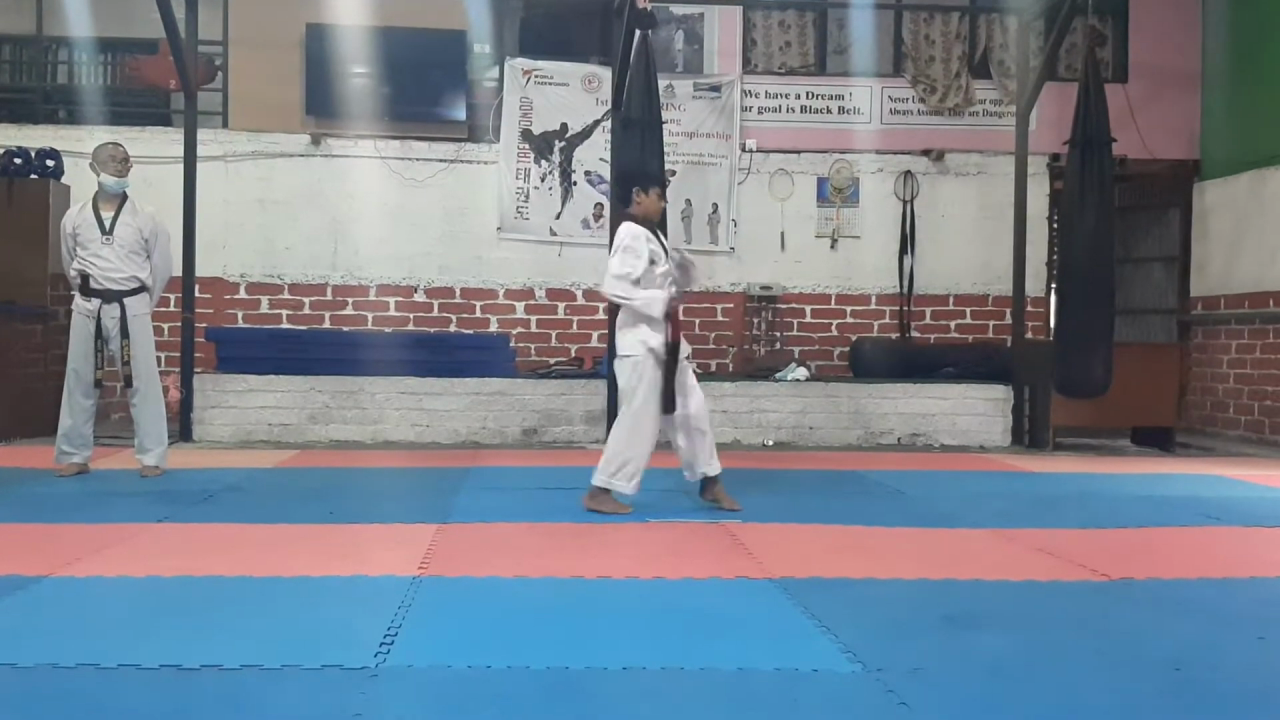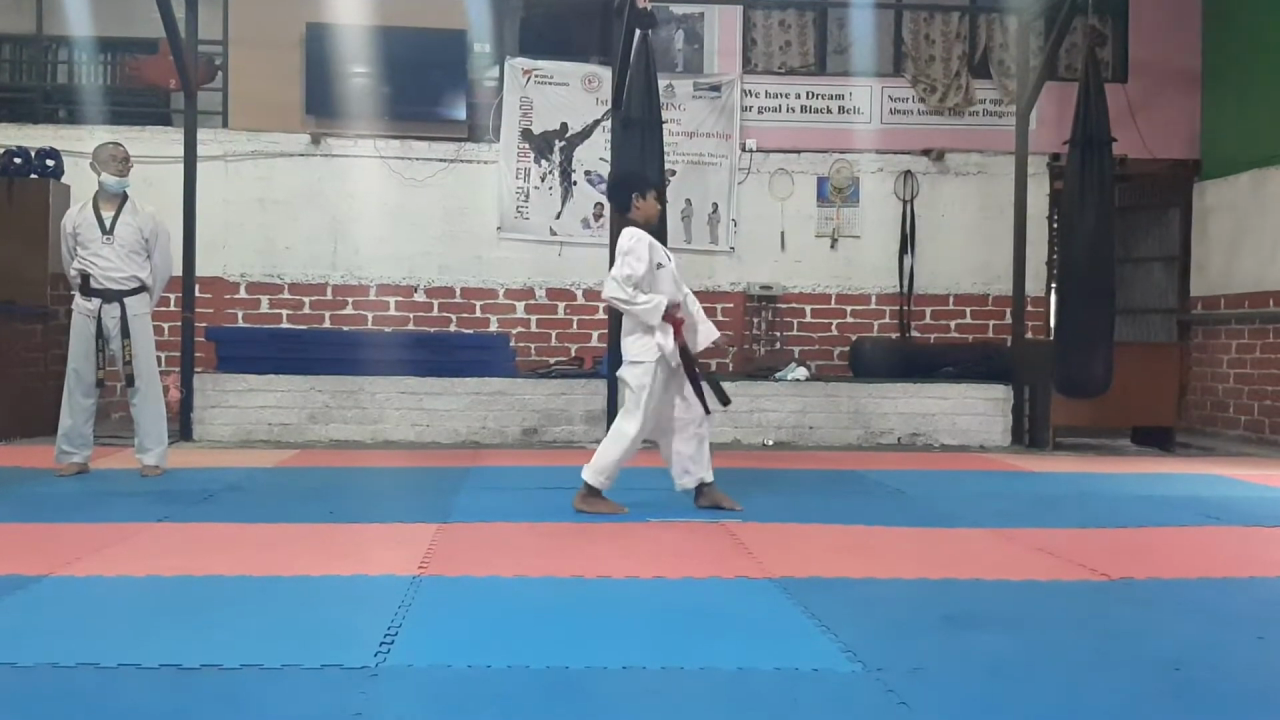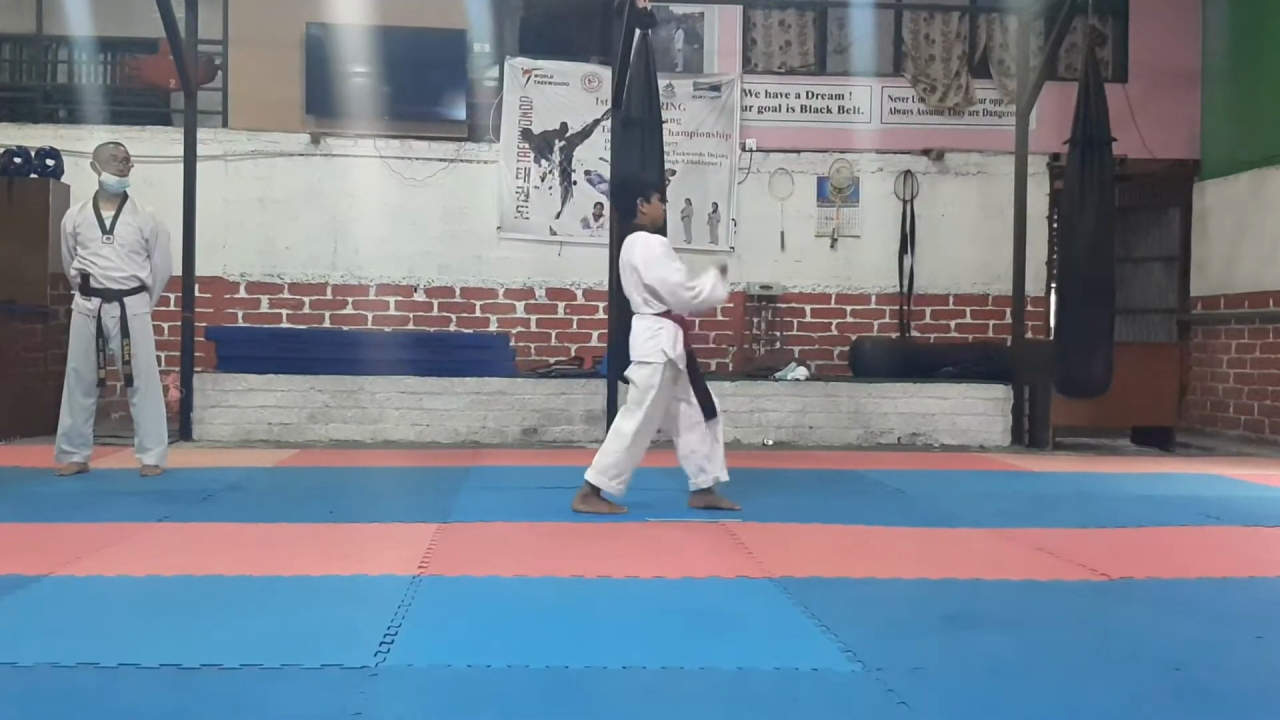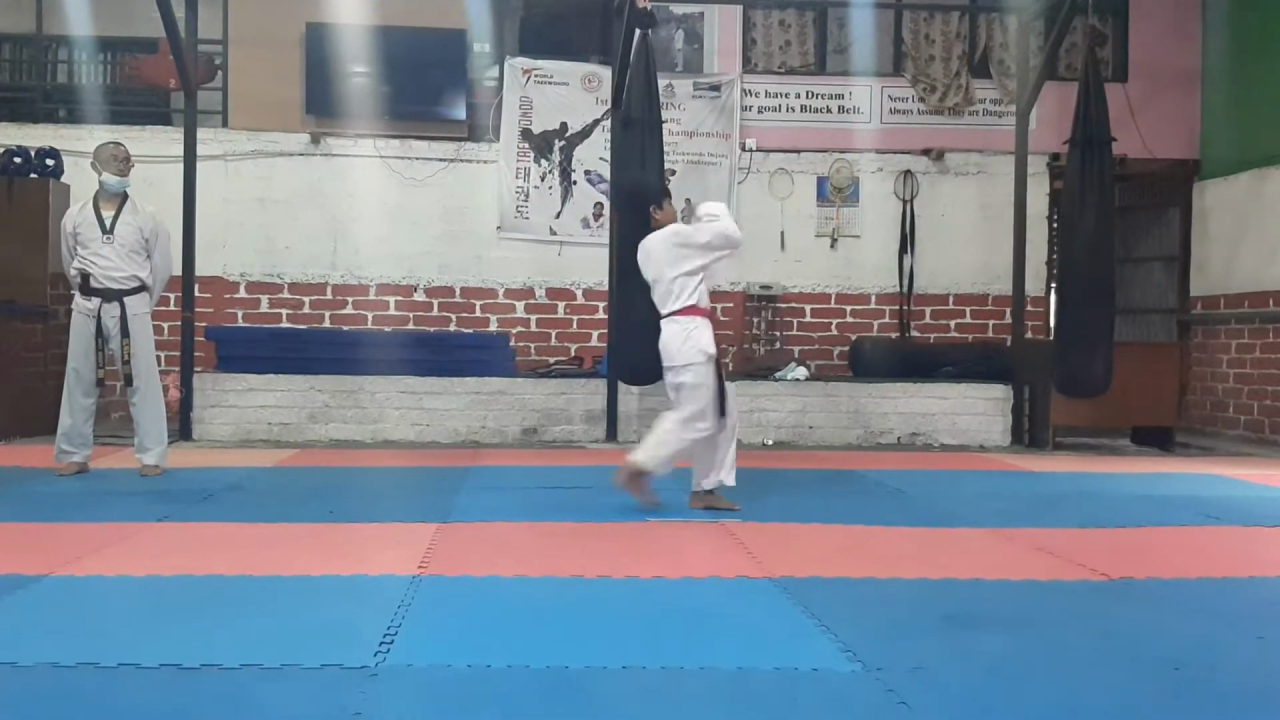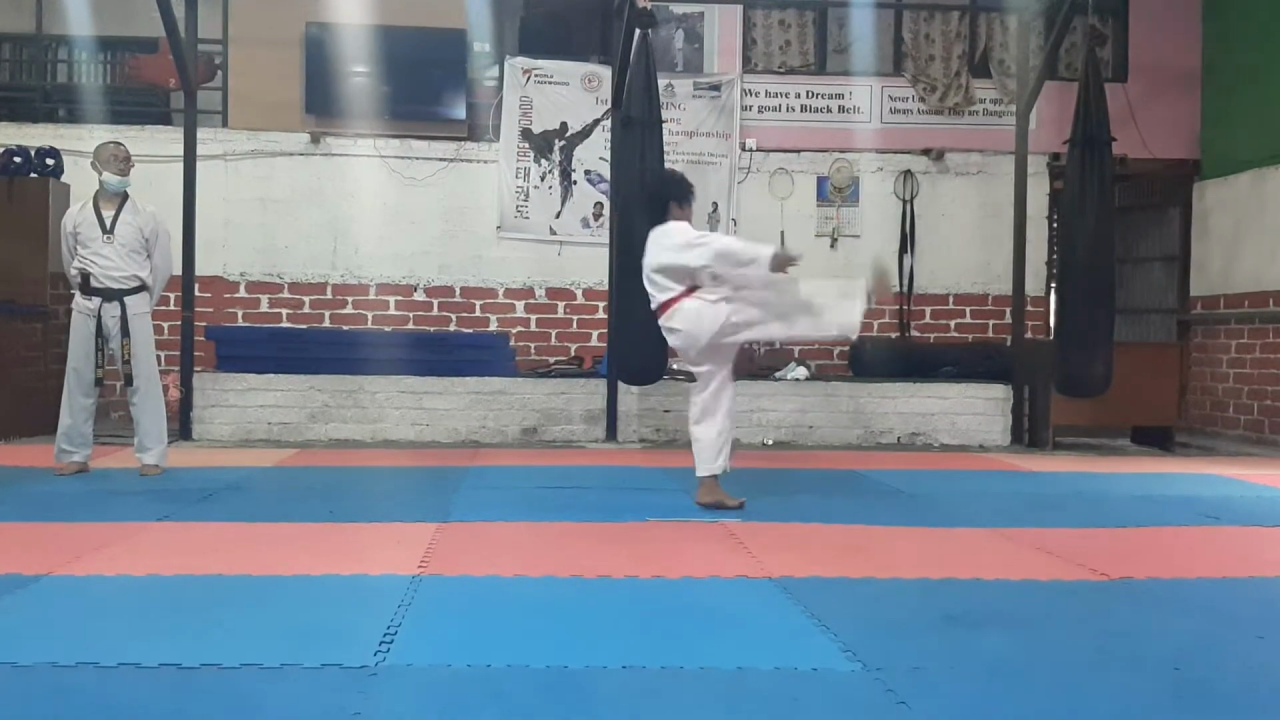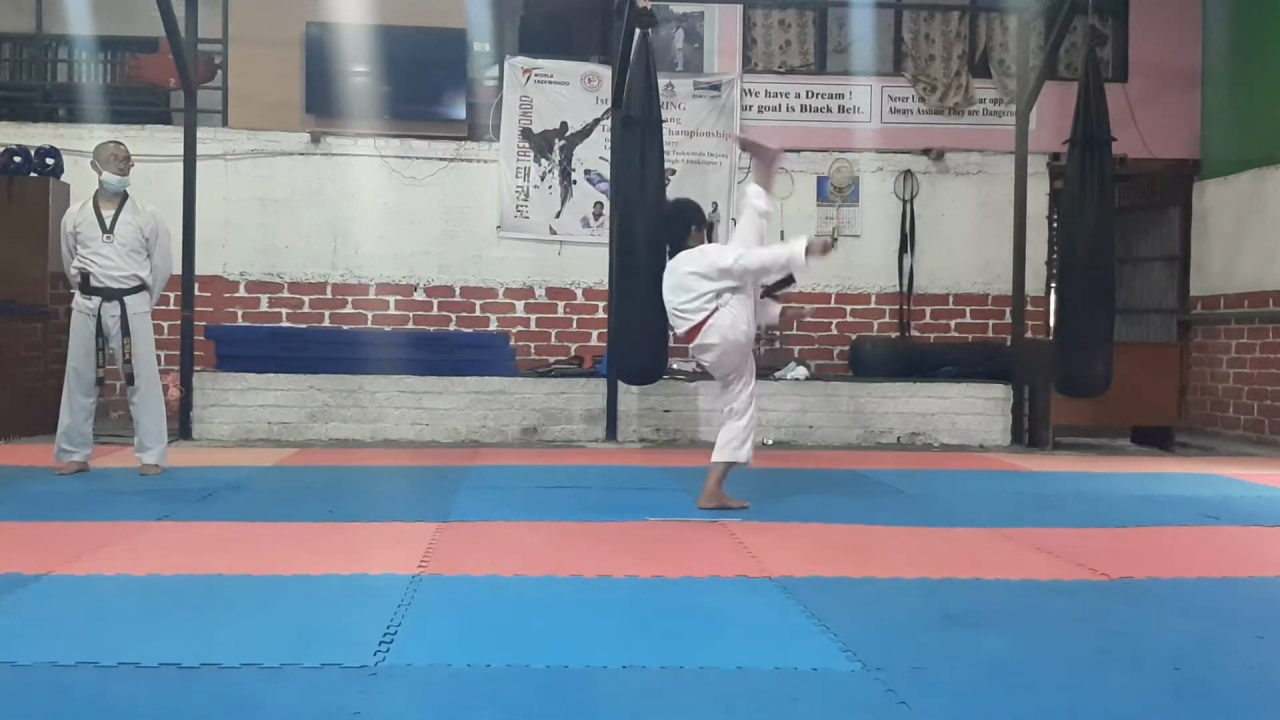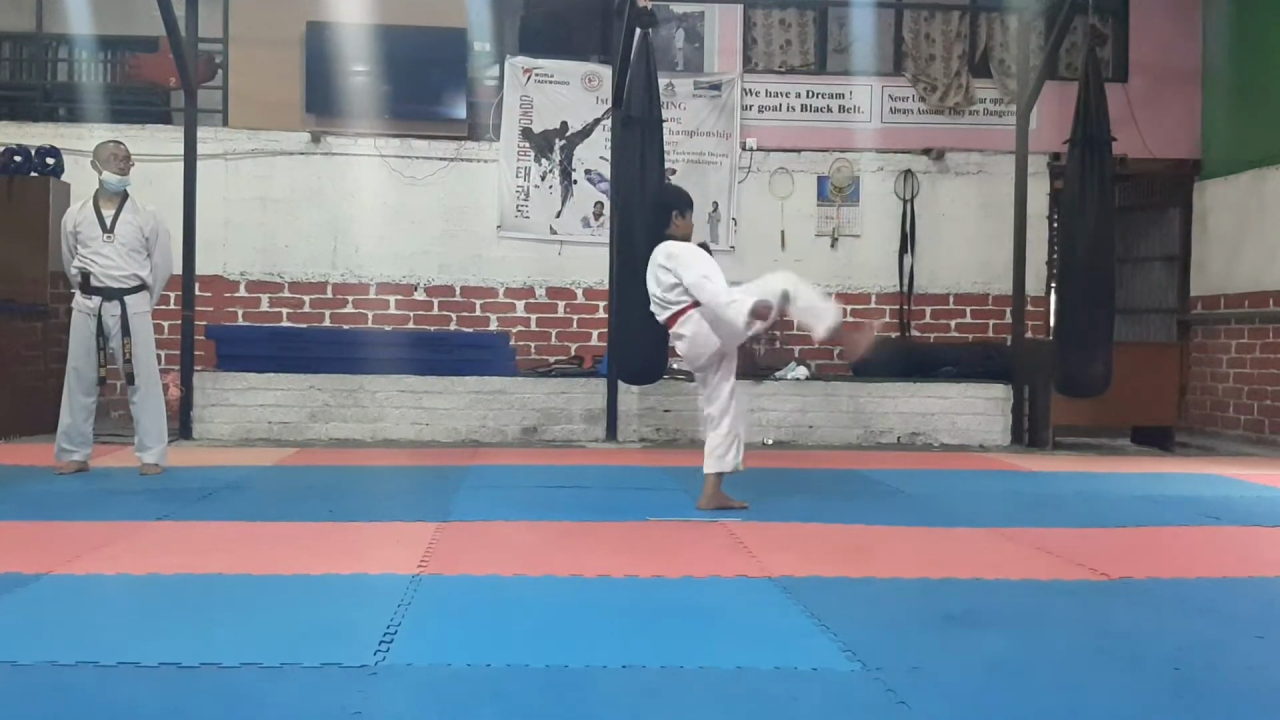
dt=0.2s
person 1, frame 1
left shoulder: (651, 236)
right shoulder: (632, 235)
left elbow: (679, 280)
right elbow: (616, 289)
left wrist: (683, 270)
right wrist: (662, 301)
left hip: (663, 335)
right hip: (641, 336)
left knee: (691, 411)
right knee: (640, 417)
left ankle: (709, 484)
right ankle: (601, 490)
person 1, frame 2
left shoulder: (646, 242)
right shoulder: (636, 241)
left elbow: (678, 294)
right elbow: (615, 291)
left wrist: (704, 332)
right wrist: (660, 308)
left hip: (661, 343)
right hip: (648, 343)
left knee: (688, 415)
right knee: (636, 420)
left ankle: (703, 488)
right ankle: (588, 492)
person 1, frame 3
left shoulder: (635, 245)
right shoulder: (653, 245)
right elbow: (685, 294)
left wrist: (707, 283)
right wrist: (715, 279)
left hip: (665, 342)
right hip: (659, 342)
left knee: (701, 412)
right knee: (638, 420)
left ankle: (704, 489)
right ankle: (588, 493)
person 1, frame 4
left shoulder: (647, 249)
right shoulder: (677, 236)
right elbow: (729, 237)
left wrist: (702, 219)
right wrist: (713, 210)
left hip: (677, 333)
right hip: (690, 337)
left knee: (719, 415)
right knee: (695, 419)
left ankle: (705, 490)
right ankle: (636, 468)
person 1, frame 5
left shoulder: (657, 241)
right shoulder: (676, 234)
right elbow: (718, 251)
right wrist: (769, 257)
left hip: (685, 333)
right hip: (707, 314)
left knee: (709, 407)
right knee: (791, 306)
left ankle: (709, 486)
right ankle: (856, 305)
person 1, frame 6
left shoulder: (674, 273)
right shoulder: (701, 258)
right elbow: (752, 261)
left wrist: (775, 312)
right wrist: (804, 248)
left hip: (715, 348)
right hip: (732, 327)
left knee: (738, 411)
left ankle: (713, 490)
person 1, frame 7
left shoulder: (657, 260)
right shoulder: (678, 252)
right elbow: (708, 289)
right wrist: (750, 307)
left hip: (693, 345)
right hip: (714, 327)
left knee: (720, 414)
right knee: (780, 287)
left ankle: (712, 492)
right ankle: (837, 331)
person 2, frame 1
left shoulder: (145, 218)
right shoulder: (75, 217)
left elbow: (161, 266)
right elbow: (71, 265)
left wrist: (142, 302)
right wrist: (91, 297)
left hip: (131, 309)
right hip: (88, 309)
left knee: (143, 382)
right knee: (80, 382)
left ankle: (152, 457)
right ankle: (75, 455)
person 2, frame 2
left shoulder: (145, 217)
right shoulder: (75, 217)
left elbow: (162, 266)
right elbow: (71, 264)
left wrist: (141, 302)
right wrist: (91, 297)
left hip: (131, 309)
right hip: (88, 309)
left knee: (143, 382)
right knee: (80, 382)
left ankle: (152, 457)
right ankle: (74, 455)
person 2, frame 3
left shoulder: (145, 217)
right shoulder: (75, 217)
left elbow: (162, 266)
right elbow: (71, 264)
left wrist: (141, 302)
right wrist: (91, 296)
left hip: (131, 308)
right hip: (88, 308)
left knee: (143, 382)
right knee: (80, 382)
left ankle: (152, 456)
right ankle: (74, 454)
person 2, frame 4
left shoulder: (146, 217)
right shoulder: (75, 216)
left elbow: (162, 266)
right elbow: (71, 264)
left wrist: (141, 301)
right wrist: (91, 296)
left hip: (131, 308)
right hip: (88, 308)
left knee: (143, 382)
right knee: (80, 381)
left ankle: (152, 456)
right ankle: (75, 454)
person 2, frame 5
left shoulder: (146, 217)
right shoulder: (76, 216)
left elbow: (162, 265)
right elbow: (71, 264)
left wrist: (141, 301)
right wrist: (91, 295)
left hip: (131, 308)
right hip: (88, 308)
left knee: (143, 381)
right knee: (80, 381)
left ankle: (152, 456)
right ankle: (75, 454)
person 2, frame 6
left shoulder: (146, 216)
right shoulder: (75, 215)
left elbow: (161, 265)
right elbow: (71, 263)
left wrist: (141, 301)
right wrist: (91, 295)
left hip: (131, 307)
right hip: (88, 307)
left knee: (143, 381)
right knee: (80, 381)
left ankle: (151, 455)
right ankle: (74, 453)
person 2, frame 7
left shoulder: (146, 216)
right shoulder: (75, 215)
left elbow: (162, 265)
right elbow: (71, 263)
left wrist: (142, 300)
right wrist: (91, 294)
left hip: (131, 307)
right hip: (88, 307)
left knee: (143, 380)
right knee: (80, 380)
left ankle: (151, 455)
right ankle: (74, 453)
